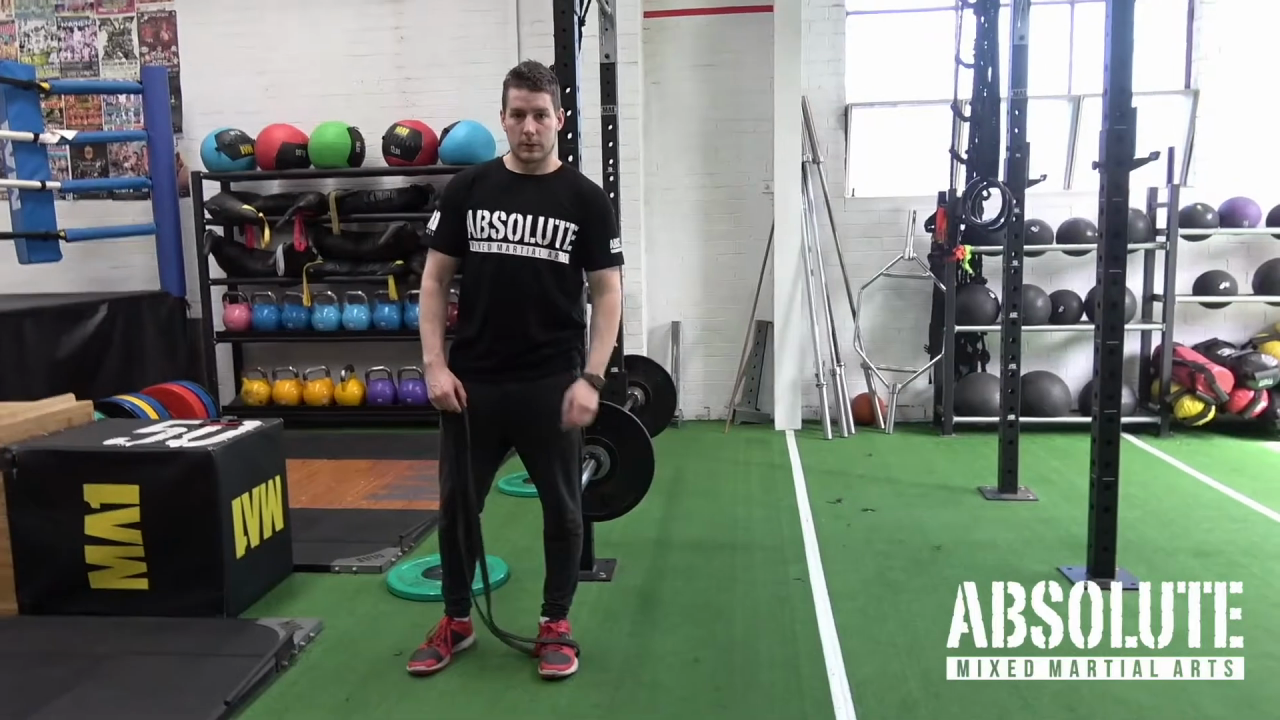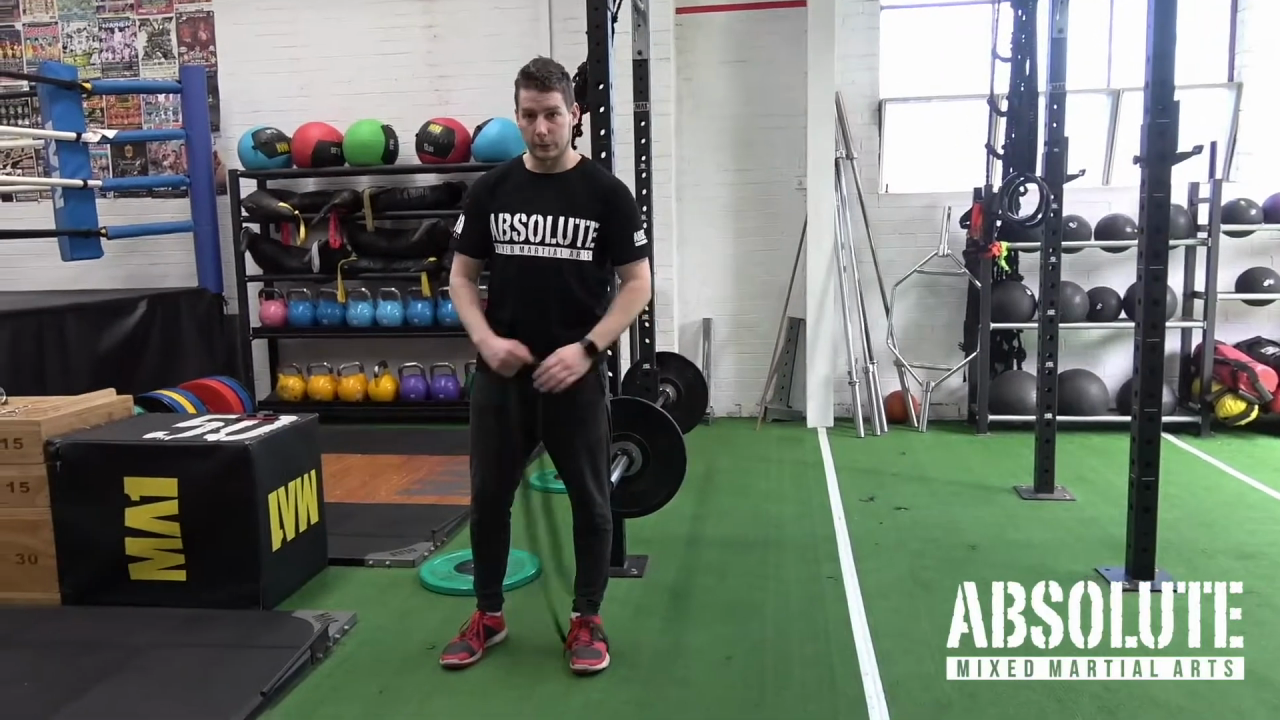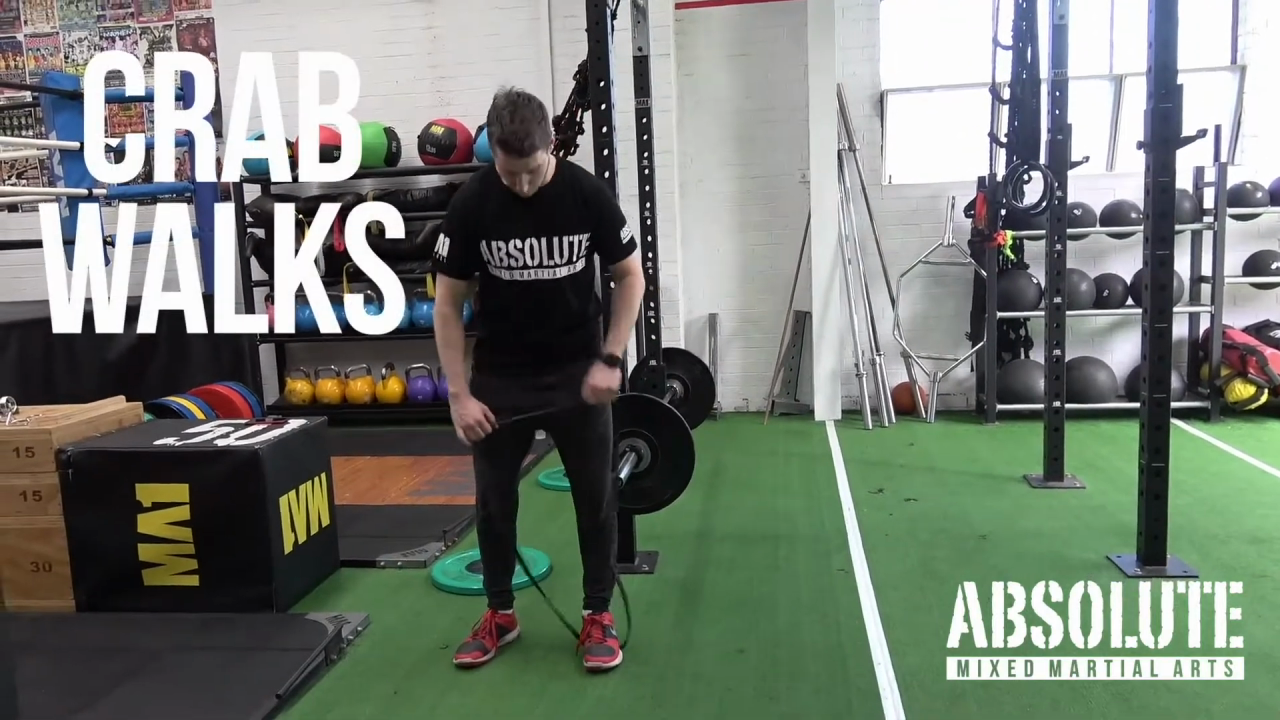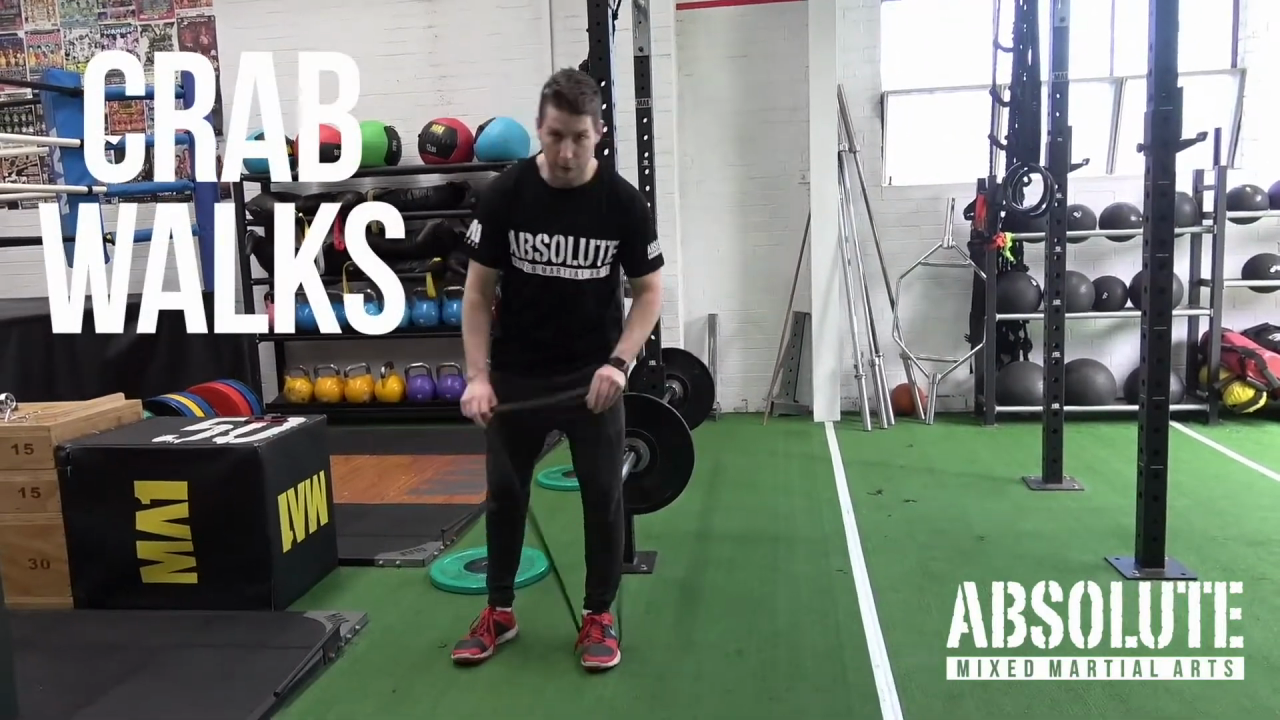
dt=1s
person 1, frame 1
left shoulder: (586, 199)
right shoulder: (467, 189)
left elbow: (607, 292)
right elbow: (435, 279)
left wrist: (592, 378)
right wrist: (435, 364)
left hip: (551, 385)
right hip: (473, 382)
left knee: (561, 507)
right knee: (457, 503)
left ankle: (555, 623)
right ankle: (456, 622)
person 1, frame 2
left shoulder: (605, 193)
right shoulder: (490, 190)
left elbow: (637, 283)
right elbow: (462, 276)
left wrist: (587, 349)
right wrist: (485, 339)
left hip: (575, 379)
right hip: (500, 377)
left knee: (589, 502)
right knee: (488, 499)
left ankle: (586, 618)
right ankle: (487, 616)
person 1, frame 3
left shoulder: (589, 194)
right shoulder: (470, 205)
left elbow: (629, 275)
right elbow: (448, 302)
left wrist: (610, 360)
right wrist: (460, 394)
left hip: (577, 374)
right hip: (499, 378)
left knee: (595, 497)
right knee: (493, 498)
left ankle: (598, 616)
right ankle: (499, 613)
person 1, frame 4
left shoulder: (623, 202)
right shoulder: (505, 194)
left elbow: (649, 290)
right elbow: (479, 290)
left wrist: (618, 362)
right wrist: (477, 376)
left hip: (592, 375)
right hip: (515, 375)
left knee: (603, 497)
right knee: (504, 493)
left ankle: (598, 616)
right ankle: (499, 611)
